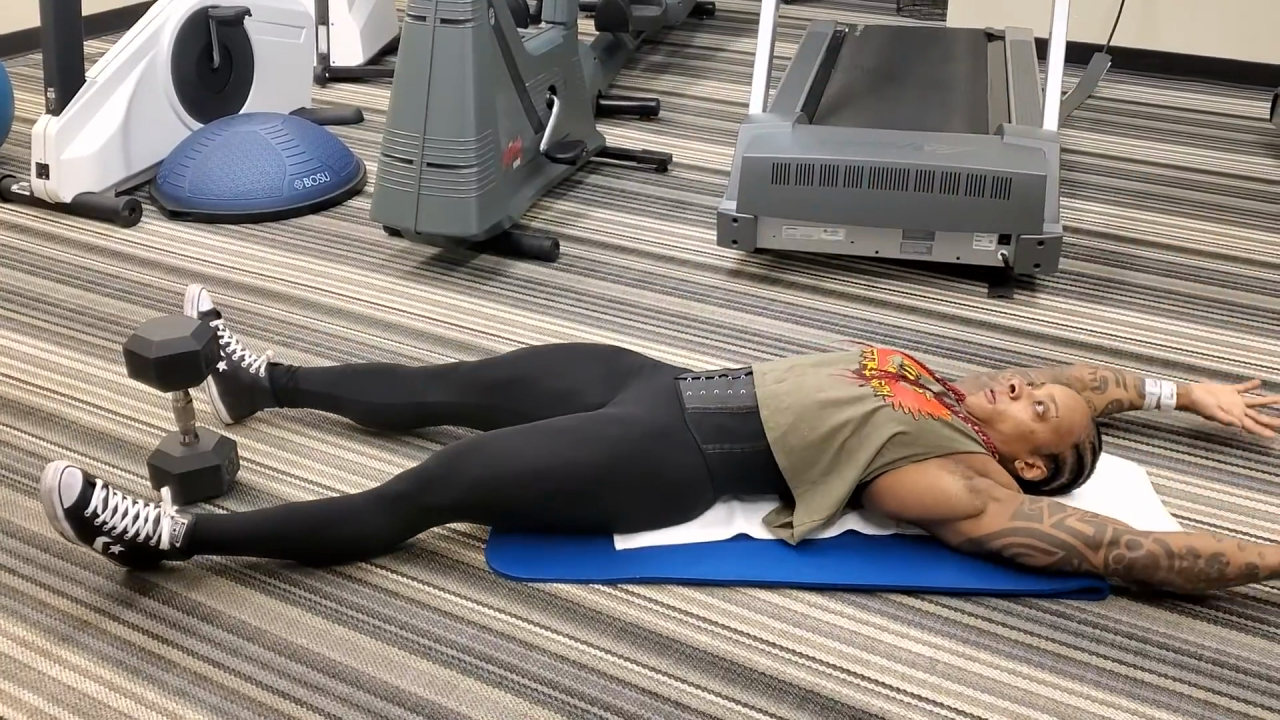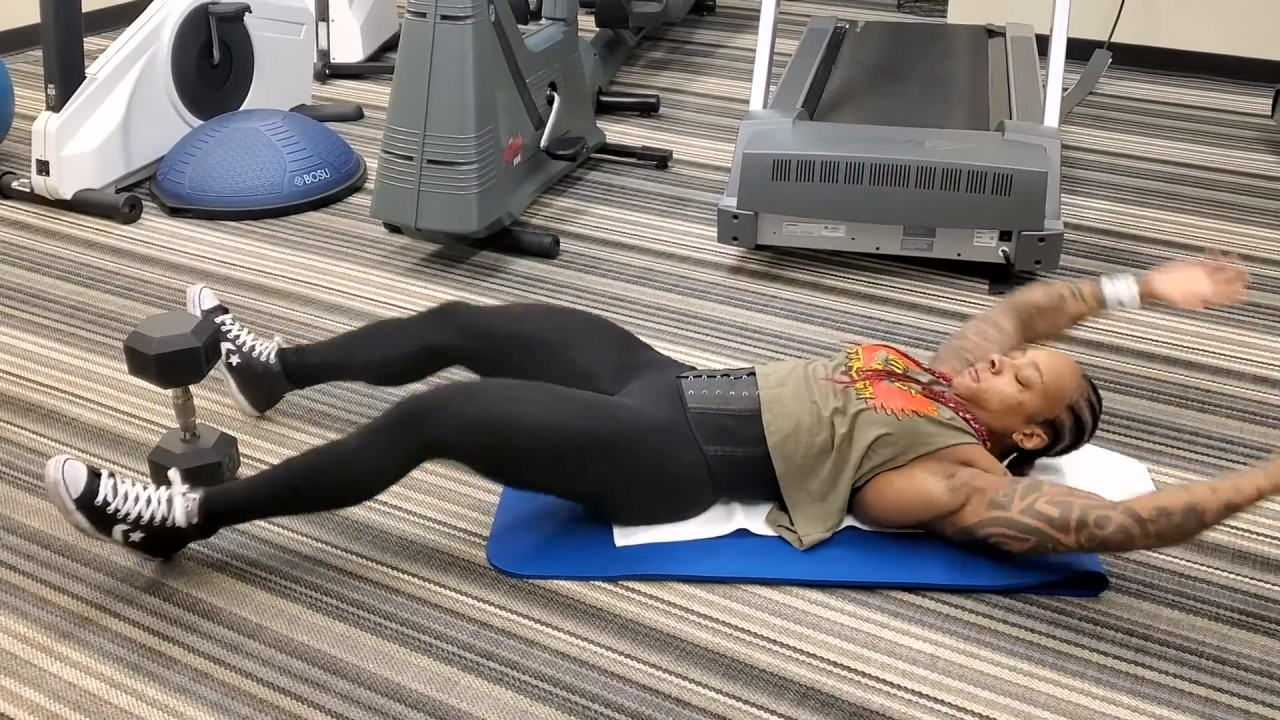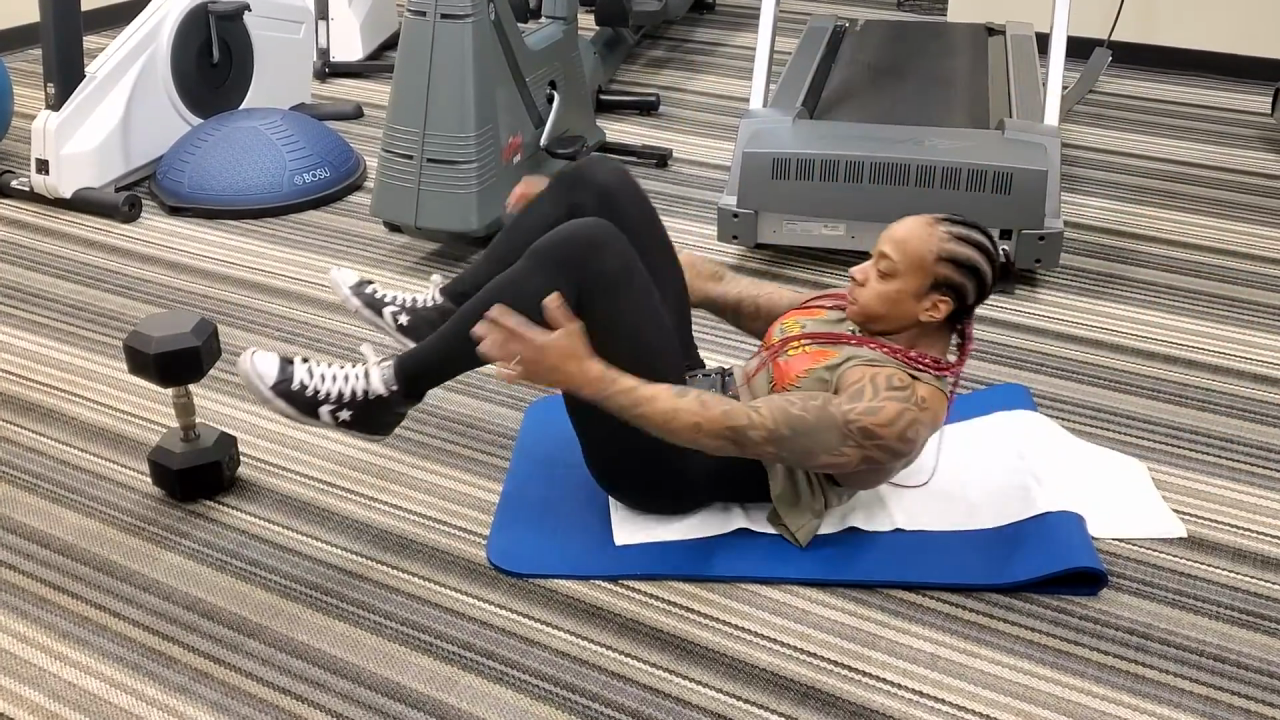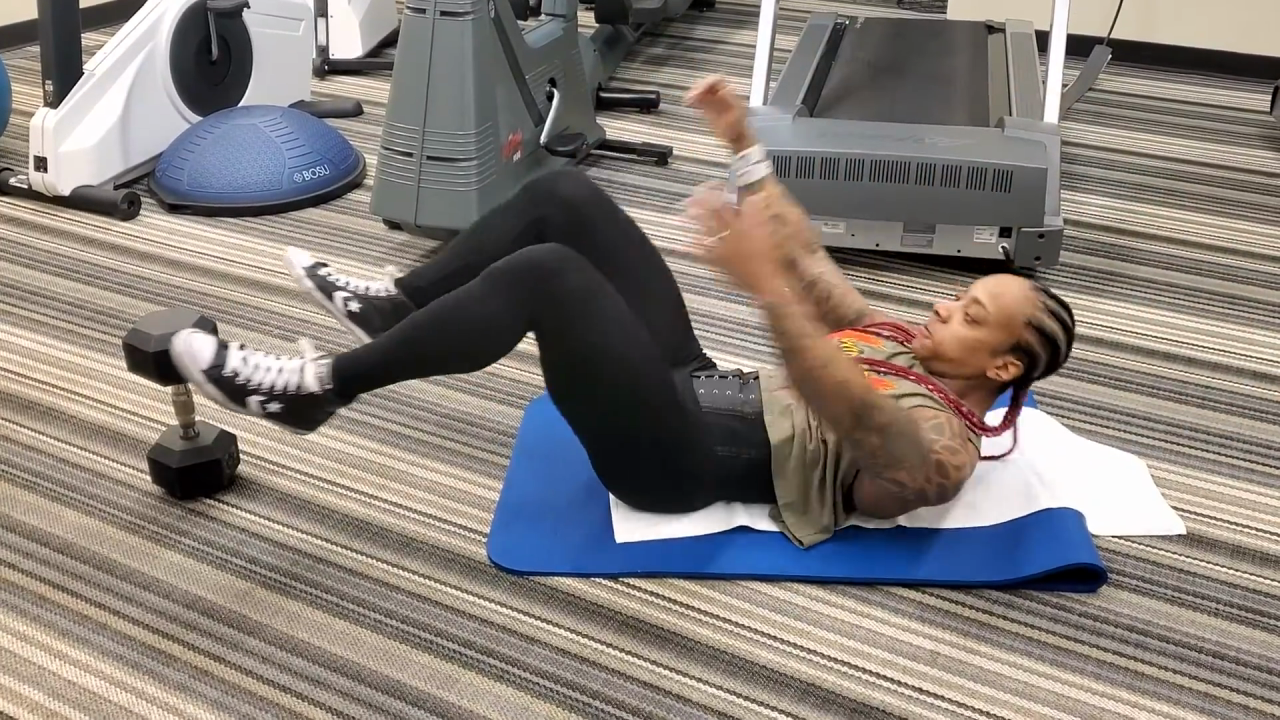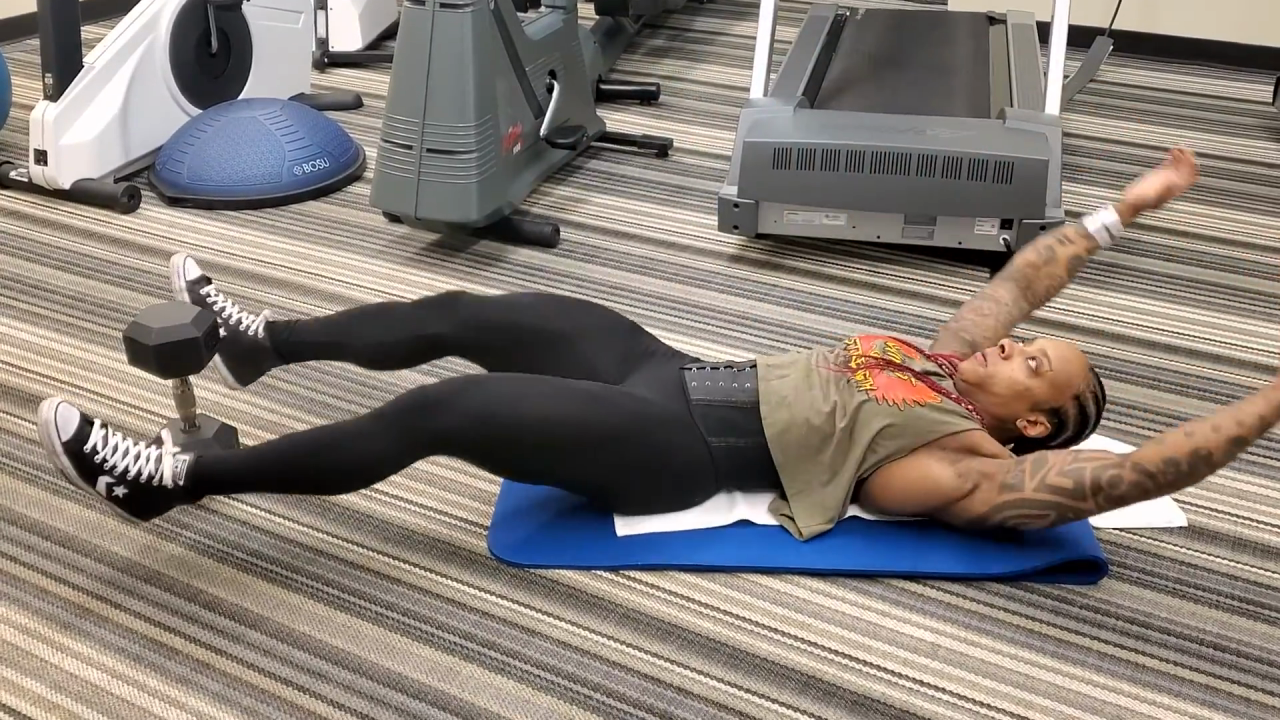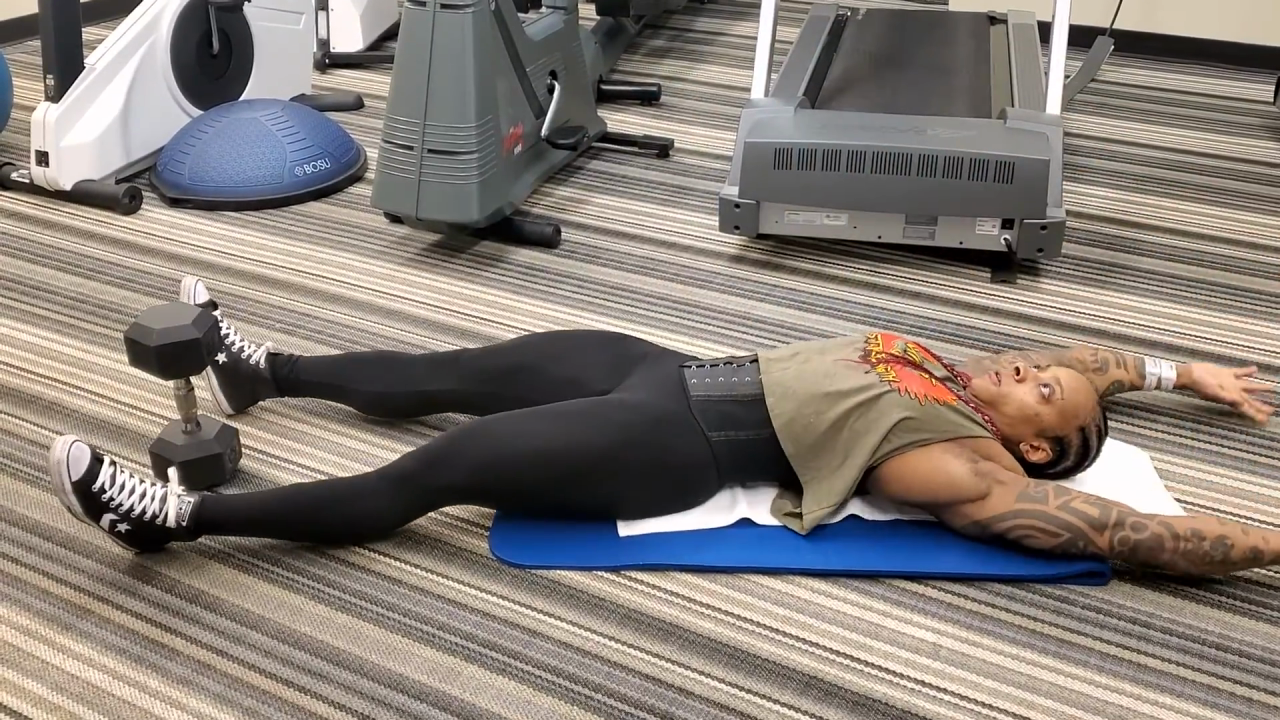
dt=0.5s
person 1, frame 1
left shoulder: (978, 491)
right shoulder: (959, 397)
left elbow: (1121, 548)
right elbow: (1068, 373)
left hip: (666, 460)
right hip: (667, 384)
left knee: (422, 495)
right knee: (445, 386)
left ankle: (166, 536)
right ankle: (256, 375)
person 1, frame 2
left shoulder: (966, 478)
right shoulder: (948, 380)
left elbow: (1114, 518)
right elbow: (1020, 306)
left wrist: (1272, 481)
right wrist: (1143, 286)
left hip: (663, 458)
right hip: (669, 379)
left knee: (426, 422)
right knee: (458, 326)
left ankle: (186, 514)
right ankle: (272, 366)
person 1, frame 3
left shoulder: (894, 409)
right shoulder: (871, 317)
left elbow: (740, 432)
right elbow: (716, 282)
left wrist: (587, 374)
left hip: (666, 468)
right hip: (693, 393)
left knee: (583, 247)
right knee: (600, 183)
left ankle: (383, 389)
right ankle: (442, 311)
person 1, frame 4
left shoulder: (937, 450)
right shoulder: (912, 340)
left elbow: (847, 413)
right elbow: (799, 250)
left wrist: (775, 296)
right wrist: (742, 146)
left hip: (677, 458)
right hip: (696, 389)
left knee: (542, 273)
right knee: (562, 196)
left ankle: (323, 386)
right ankle: (390, 304)
person 1, frame 5
left shoulder: (978, 474)
right shoulder: (948, 367)
left elbow: (1118, 474)
right elbow: (1021, 281)
left wrist: (1266, 411)
right wrist: (1120, 211)
left hip: (669, 449)
right hip: (674, 372)
left knee: (428, 415)
right knee: (453, 317)
left ankle: (168, 480)
right ankle: (255, 341)
person 1, frame 6
left shoulder: (982, 472)
right shoulder: (964, 381)
left elbow: (1124, 528)
right elbow: (1076, 350)
left hip: (676, 448)
right hip: (675, 373)
left knee: (434, 471)
right knee: (450, 374)
left ankle: (175, 515)
right ankle: (258, 367)
